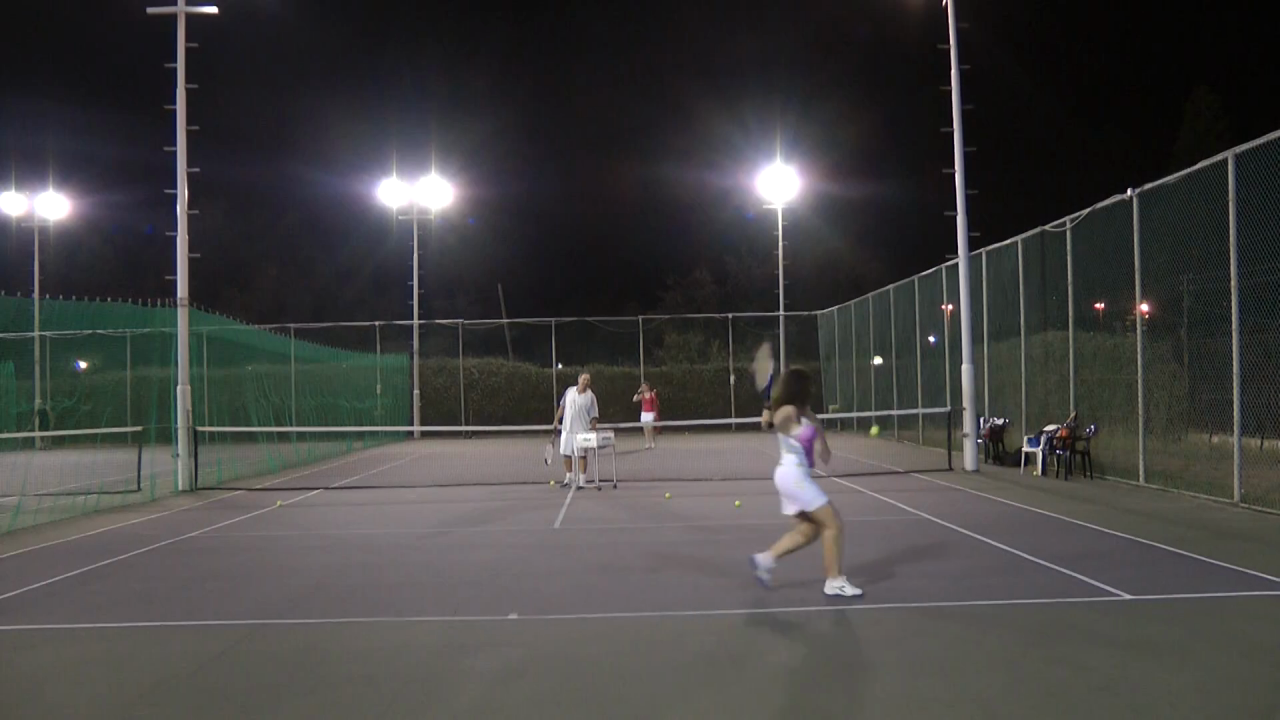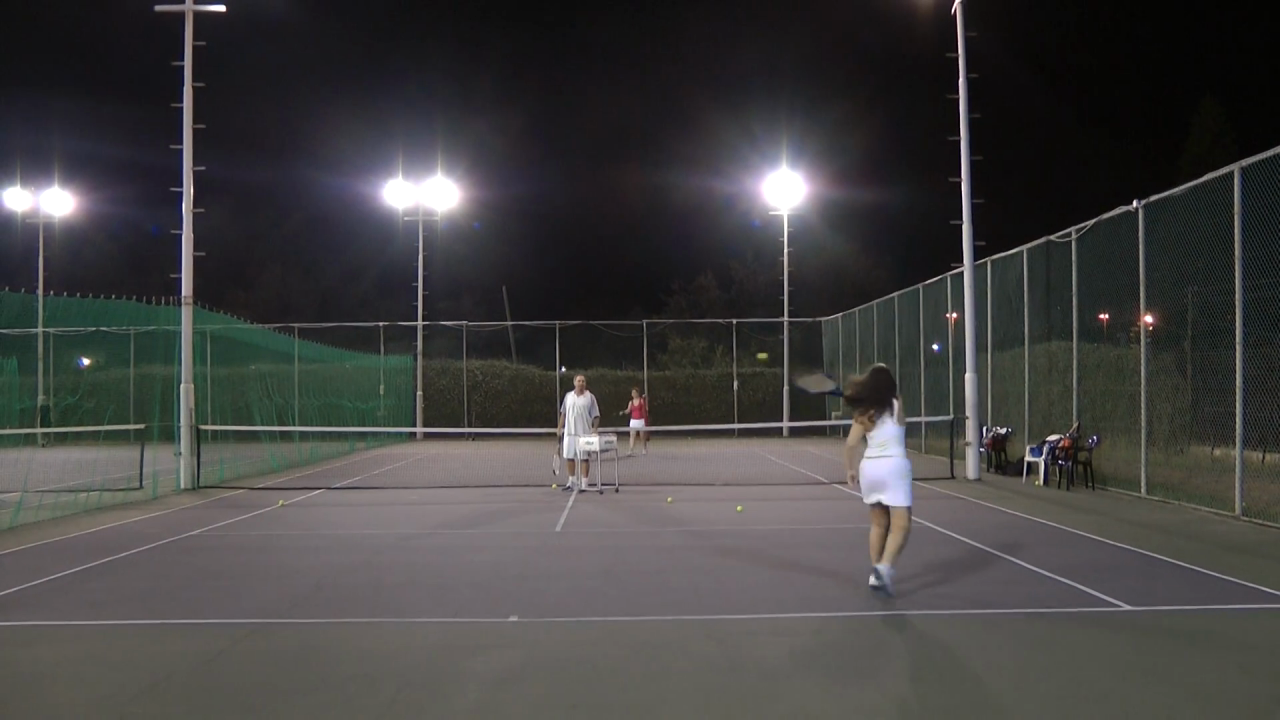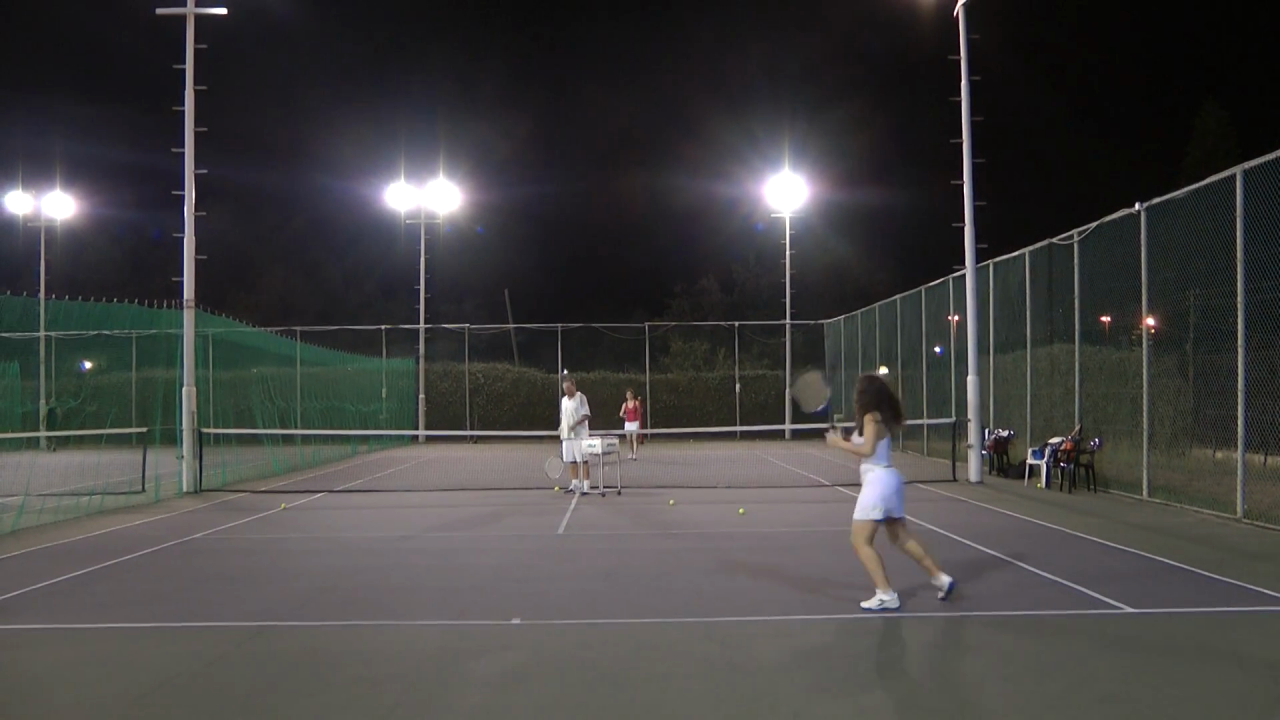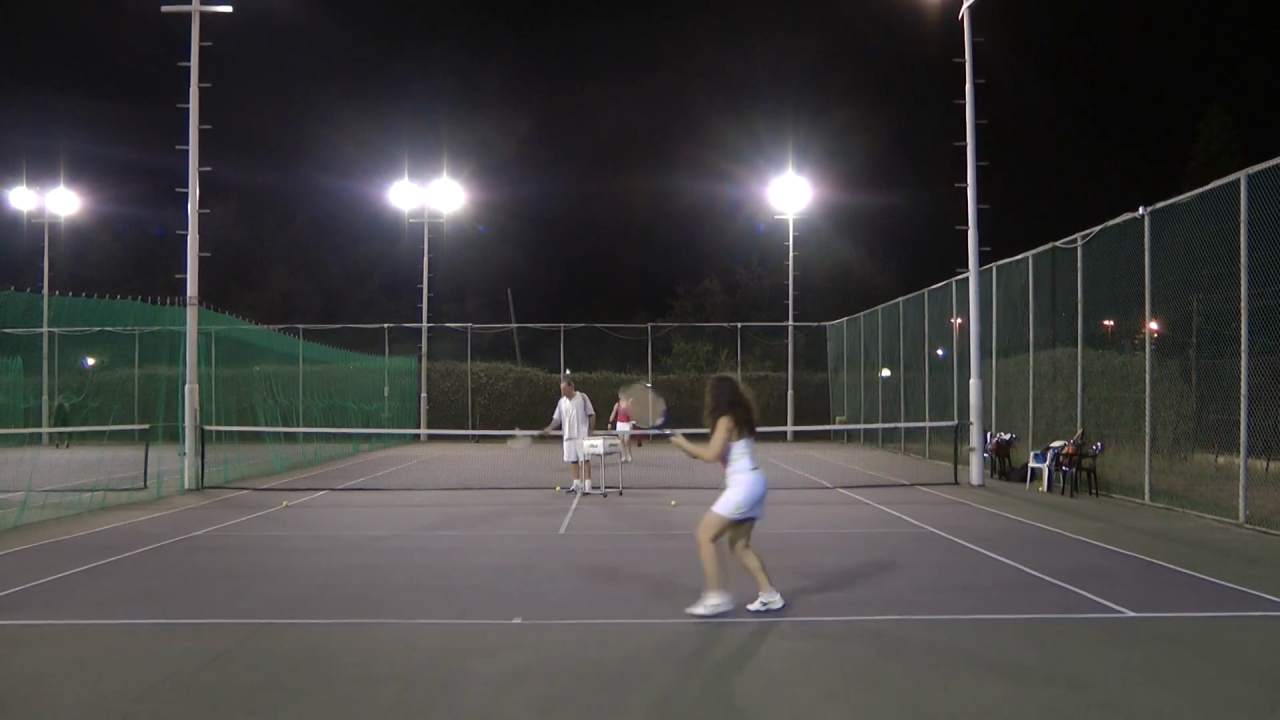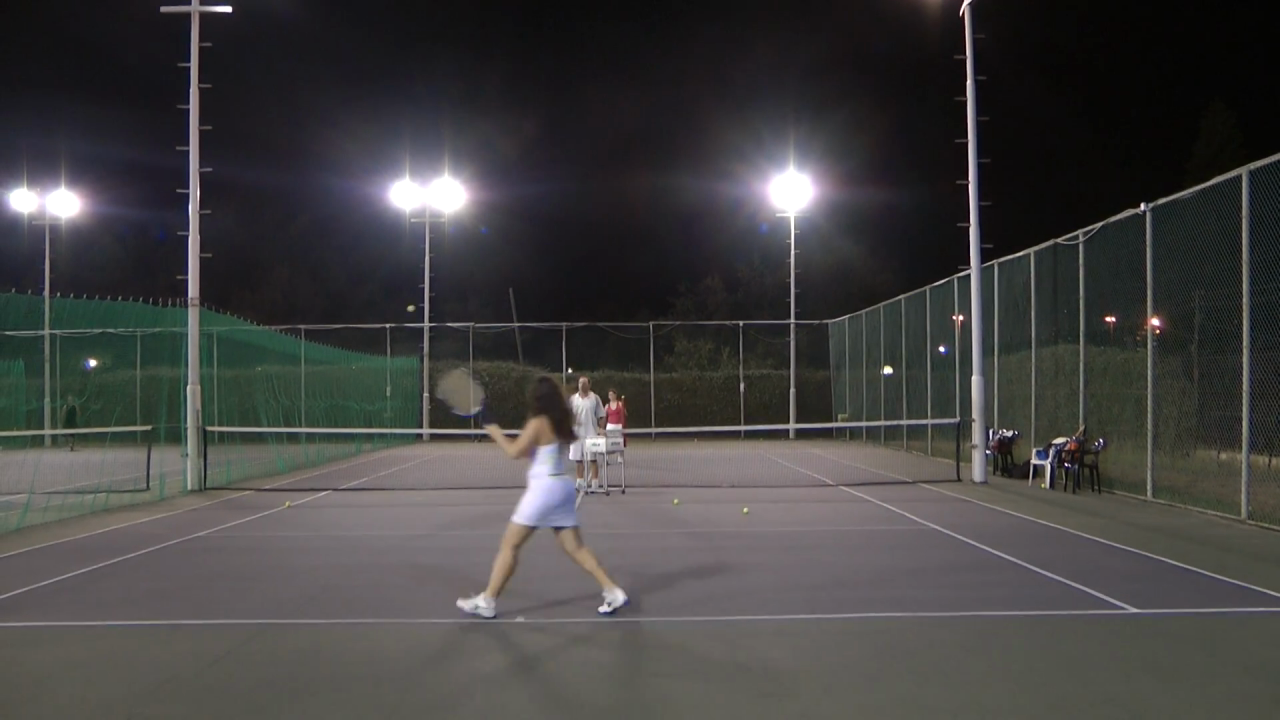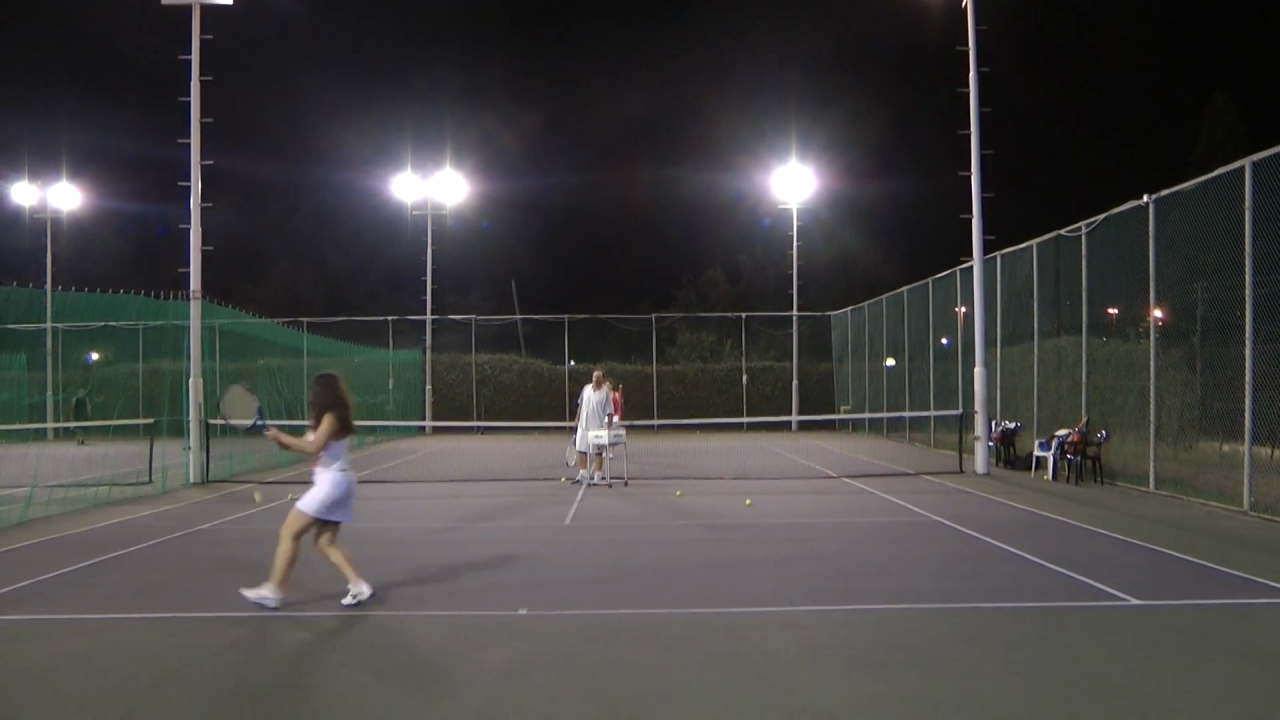
dt=0.7s
person 1, frame 1
left shoulder: (803, 411)
right shoulder: (789, 411)
left elbow: (815, 425)
right elbow: (775, 422)
left wrist: (823, 445)
right wrist: (771, 421)
left hip: (793, 476)
right hip: (795, 477)
left knee: (806, 532)
right knee: (834, 524)
left ankle: (766, 558)
right ankle: (835, 581)
person 1, frame 2
left shoulder: (863, 413)
right shoulder: (896, 404)
left elbow: (851, 443)
left wrist: (851, 468)
left hip: (870, 468)
right hip: (895, 467)
left knee: (879, 524)
right knee: (901, 527)
left ankle: (878, 575)
right ankle: (884, 566)
person 1, frame 3
left shoulder: (871, 417)
right shoulder: (878, 419)
left elbow: (866, 450)
left wrist: (840, 443)
right wrist: (844, 439)
left hip: (878, 482)
right hip: (888, 479)
left knee: (860, 541)
right knee: (902, 538)
left ankle: (886, 594)
right ankle: (940, 578)
person 1, frame 4
left shoulder: (727, 421)
right shoulder: (739, 419)
left elbow: (711, 455)
left wrist: (684, 444)
right wrist: (696, 451)
left hip: (744, 485)
right hip: (748, 484)
left knee: (704, 536)
right knee: (739, 545)
left ankle: (717, 597)
right ankle: (770, 596)
person 1, frame 5
left shoulder: (539, 423)
right shoulder: (559, 424)
left elbow: (513, 452)
left wrist: (496, 434)
left hip: (544, 488)
right hip: (562, 487)
left knee: (508, 545)
right knee: (575, 548)
left ankle: (487, 601)
right ankle: (614, 593)
person 1, frame 6
left shoulder: (331, 418)
right shoulder: (334, 418)
left elbow: (313, 447)
right elbow: (312, 445)
left wrist: (282, 437)
right wrist: (285, 440)
left hip: (331, 483)
right hip: (338, 483)
left knee: (288, 533)
right knee: (325, 542)
left ankle: (272, 591)
right ankle: (358, 586)
